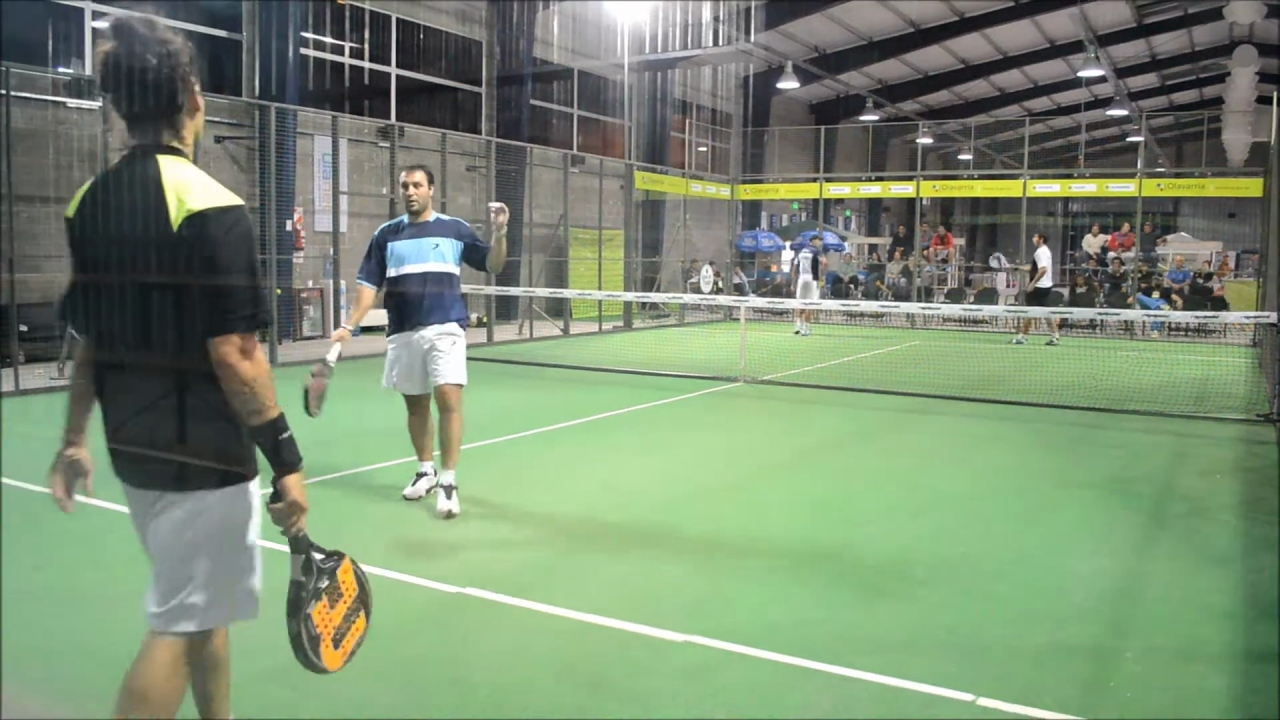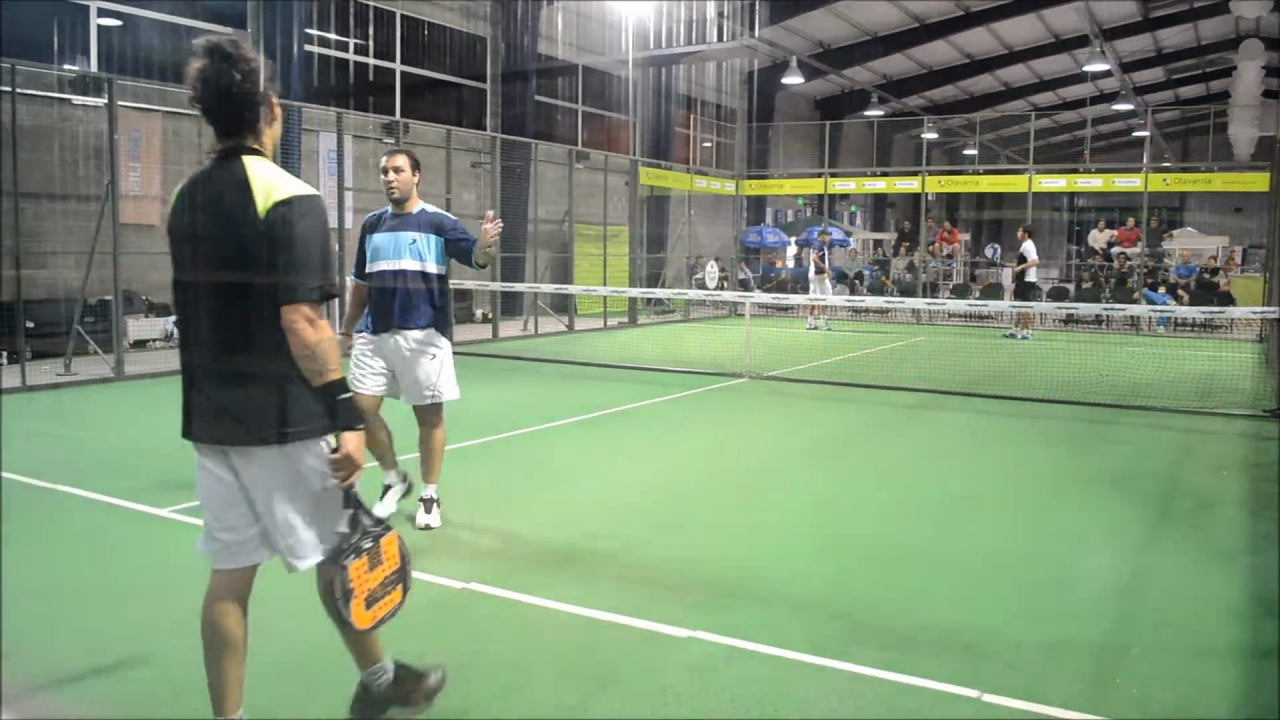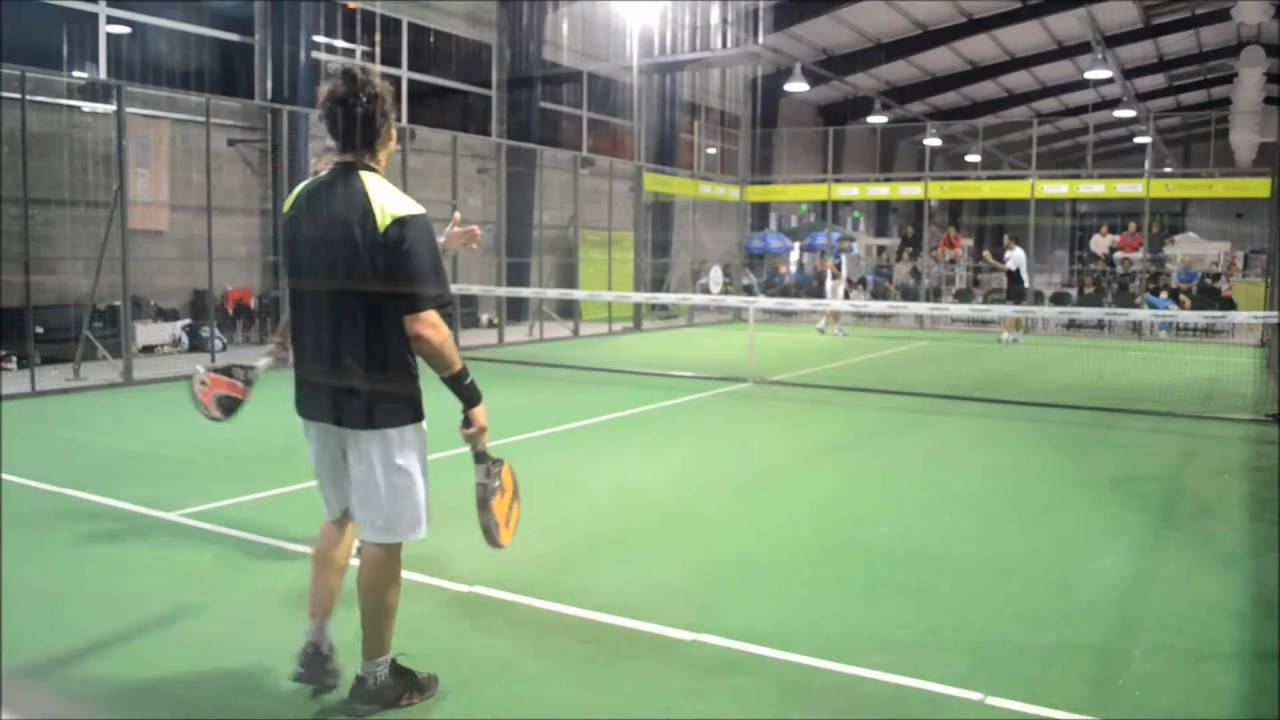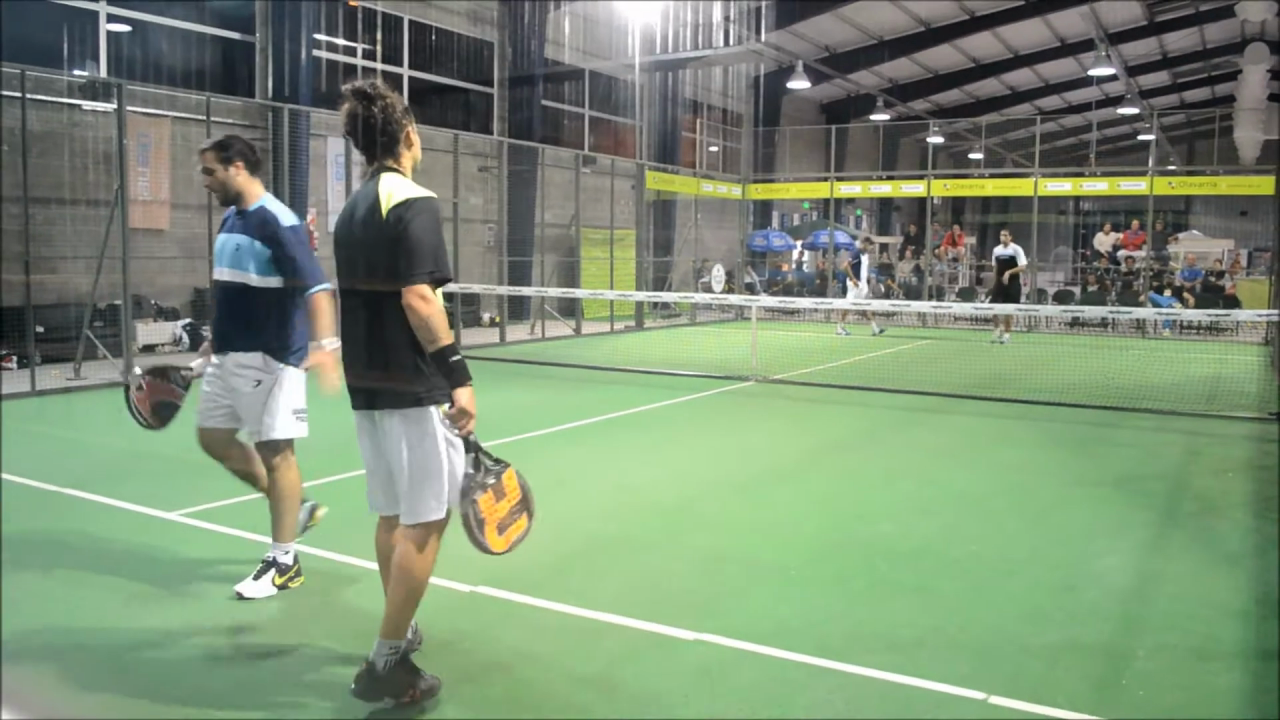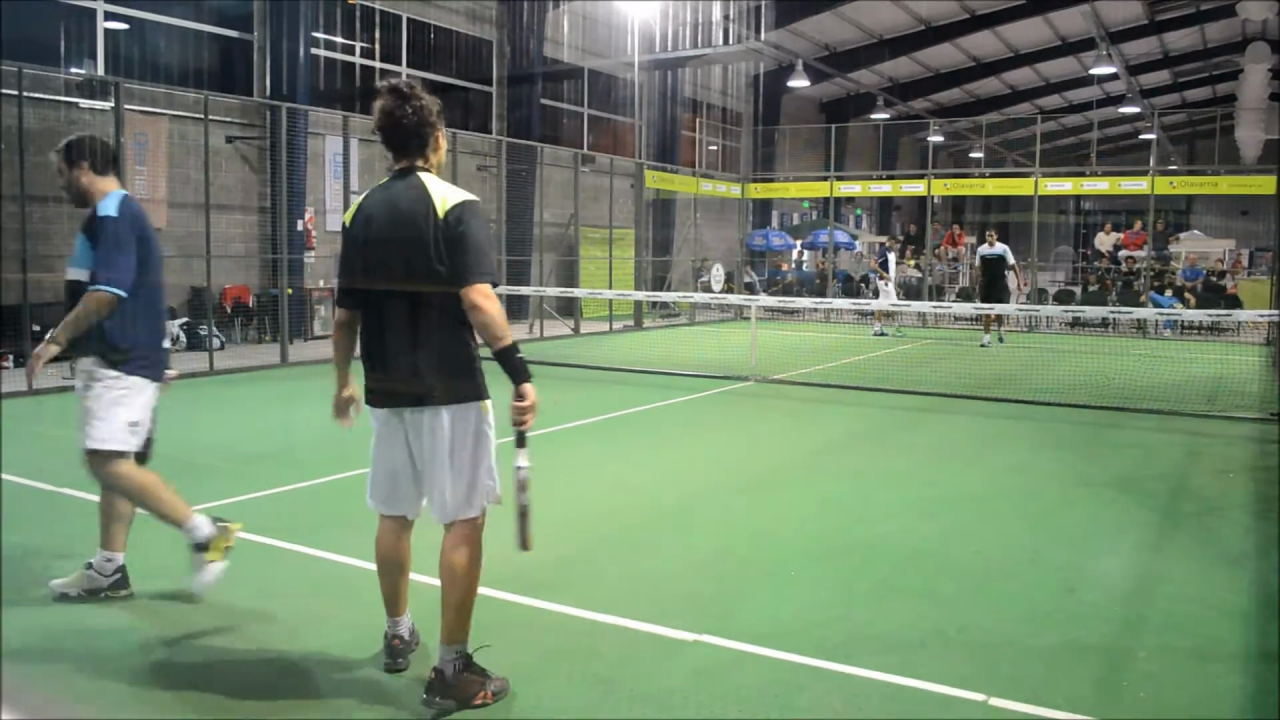
dt=0.5s
person 1, frame 1
left shoulder: (88, 202)
right shoulder: (211, 206)
left elbow: (87, 337)
right elbow: (234, 351)
left wrist: (73, 438)
right wrist: (285, 461)
left hip: (136, 450)
right hip: (205, 456)
left knee: (195, 602)
right knee: (177, 632)
person 1, frame 2
left shoulder: (185, 200)
right shoulder: (289, 198)
right elbow: (301, 321)
right wrist: (345, 419)
left hip: (212, 421)
right hip: (287, 419)
left knee: (230, 573)
right knee: (336, 554)
person 1, frame 3
left shoulder: (300, 204)
right shoulder: (400, 214)
right elbow: (421, 325)
right wrist: (470, 396)
left hip: (318, 397)
right hip: (382, 404)
left knee: (339, 517)
right knee: (382, 536)
left ankle: (317, 642)
person 1, frame 4
left shoulder: (351, 210)
right shoulder: (412, 201)
right elbow: (418, 299)
right wrist: (459, 377)
left hip: (368, 388)
right hip: (412, 389)
left knee: (394, 515)
right knee: (426, 520)
left ankle: (399, 631)
right ankle: (384, 663)
person 1, frame 5
left shoulder: (359, 211)
right shoulder: (456, 205)
left elbow: (344, 313)
right elbow: (477, 298)
left wrist: (343, 381)
right wrist: (520, 374)
left hip: (388, 389)
right hip: (449, 388)
left knee: (394, 515)
right knee: (463, 519)
left ankle: (396, 635)
right ankle: (452, 669)
person 2, frame 1
left shoulder: (456, 229)
right shoulder: (386, 235)
left elbow: (493, 265)
right elbow: (368, 284)
left wrist: (499, 231)
right wrist: (348, 326)
left hip: (445, 329)
right hip: (403, 333)
left knee: (449, 399)
right knee: (416, 403)
left ankle: (447, 482)
right ankle: (425, 471)
person 2, frame 2
left shoulder: (439, 222)
right shoulder: (372, 225)
left elbow: (477, 258)
right elbow: (361, 283)
left wrist: (484, 243)
right wrist: (346, 329)
left hip: (423, 336)
right hip: (374, 336)
left knee: (429, 415)
right knee: (362, 408)
left ankle: (429, 496)
right ankle: (393, 478)
person 2, frame 3
left shoulder: (376, 227)
right shoulder: (306, 234)
left elbow: (416, 249)
left wrist: (446, 241)
right wrist: (280, 345)
left hip: (366, 351)
right hip: (316, 352)
left knee: (365, 436)
right knee: (332, 438)
left ankle: (390, 513)
right ankle: (353, 525)
person 2, frame 4
left shoulder: (279, 222)
right shoulder: (231, 221)
left elbow: (314, 285)
left wrist: (324, 343)
right wrist: (214, 341)
left hip: (270, 358)
right hip: (230, 356)
left knee: (274, 452)
right knee: (213, 438)
left ankle: (283, 560)
right ankle: (297, 508)
person 2, frame 5
left shoulder: (110, 214)
right shoulder: (123, 213)
left elbow: (107, 288)
left wrist: (54, 342)
left hip: (121, 361)
right hip: (136, 358)
left knee: (113, 464)
right knee: (115, 461)
left ankle: (206, 532)
right ankle: (108, 567)
